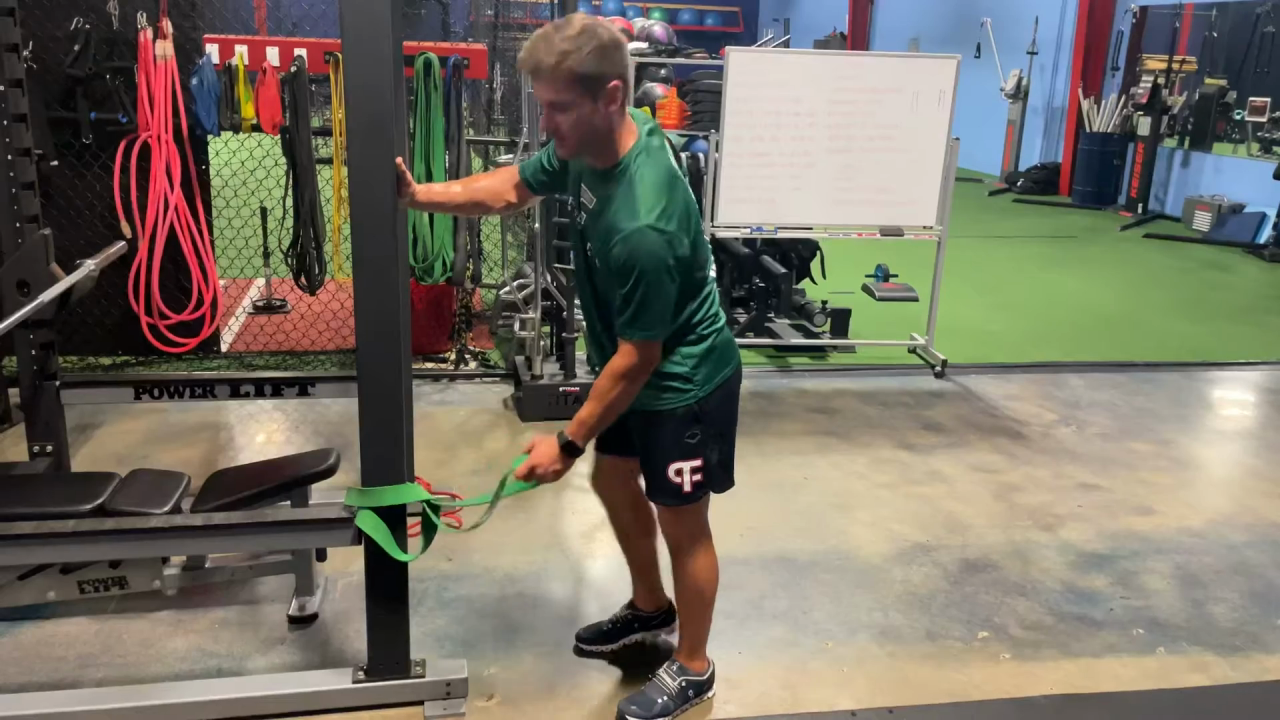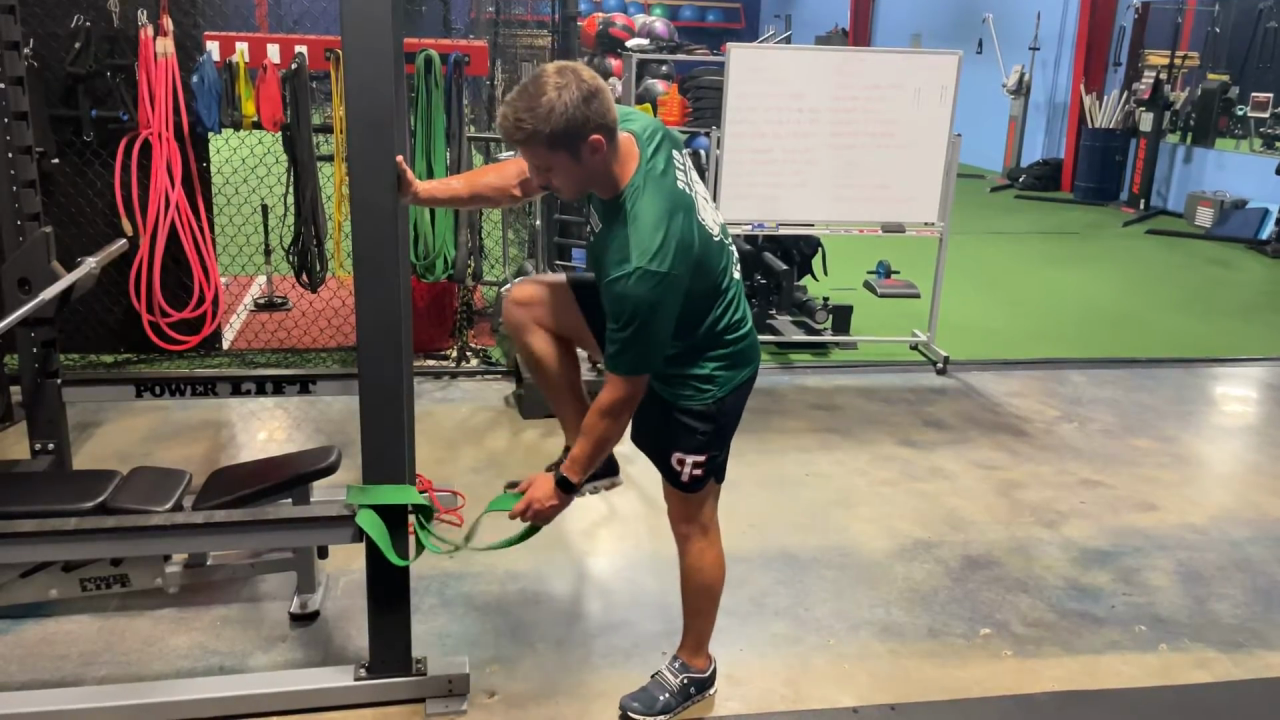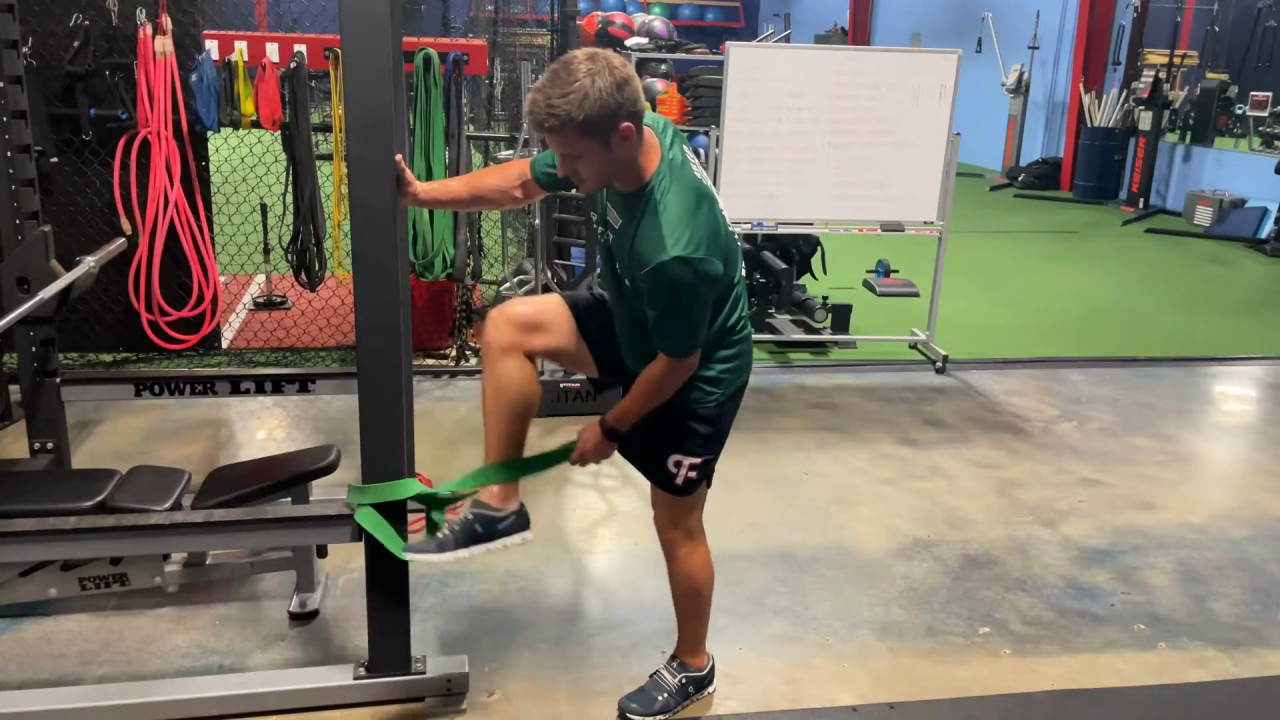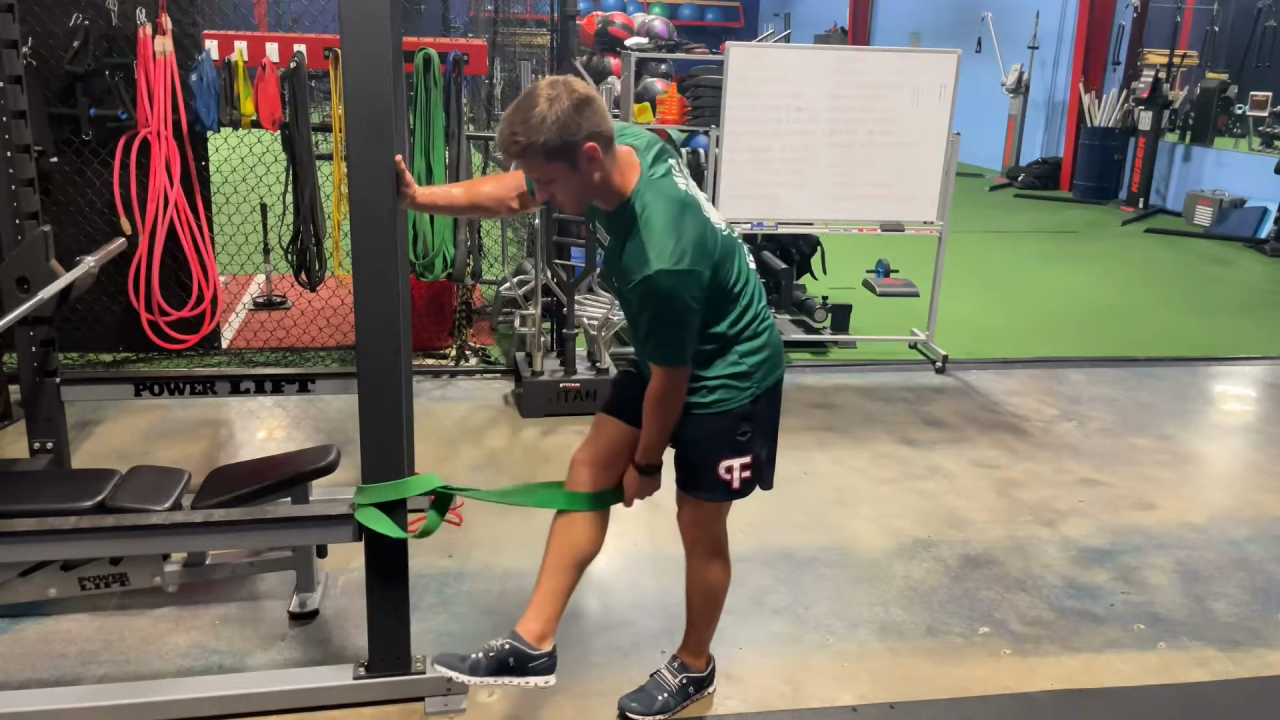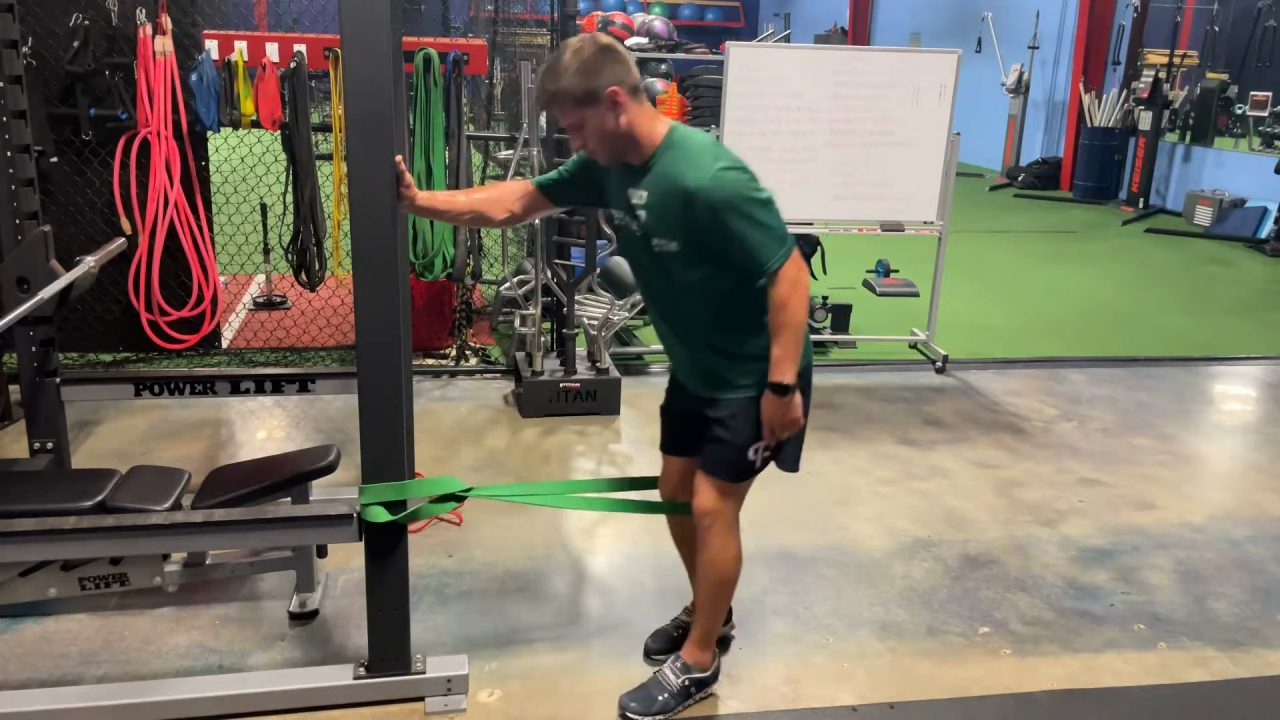
dt=1s
person 1, frame 1
left shoulder: (643, 226)
right shoulder: (590, 143)
left elbow: (637, 358)
right elbow: (511, 188)
left wrist: (570, 443)
right wrist: (419, 194)
left hip: (684, 379)
right hip: (640, 362)
left knee: (683, 524)
right knee: (617, 488)
right ankle: (650, 606)
person 1, frame 2
left shoulder: (643, 263)
right shoulder: (629, 128)
left elbow: (624, 392)
right elbow: (515, 182)
left wrist: (567, 481)
right wrist: (424, 191)
left hip: (702, 367)
right hip: (657, 325)
left knee: (690, 518)
right knee: (524, 302)
left ankle: (694, 667)
right ankle: (588, 453)
person 1, frame 3
left shoulder: (675, 248)
right shoulder: (626, 138)
left elbow: (677, 363)
right elbow: (519, 182)
left wrist: (609, 429)
right wrist: (423, 192)
left hip: (696, 376)
right hip: (636, 324)
left knee: (675, 523)
right knee: (508, 325)
right ankle: (499, 507)
person 1, frame 4
left shoulder: (660, 260)
right shoulder: (620, 141)
left elbow: (670, 382)
right elbow: (514, 192)
left wrist: (646, 463)
right wrist: (421, 197)
left hip: (728, 372)
right hip: (670, 352)
left knee: (699, 524)
right knee: (589, 470)
left ankle: (693, 666)
right ankle: (533, 642)
person 1, frame 5
left shoulder: (711, 179)
right shoulder: (610, 167)
left elbow: (789, 278)
right elbow: (518, 200)
left wrist: (782, 385)
right wrist: (416, 199)
left hip: (753, 375)
right hip: (694, 369)
left knee: (712, 506)
right knee: (676, 493)
left ankle: (700, 657)
right ankle: (708, 608)
